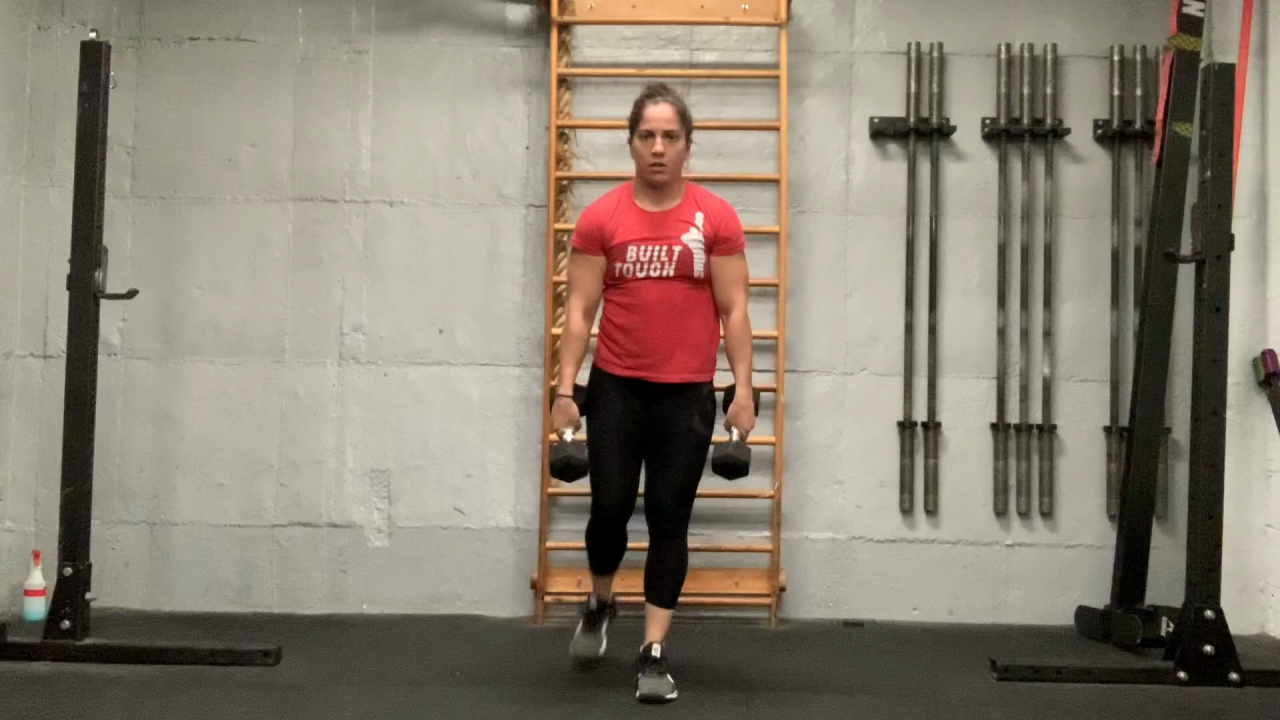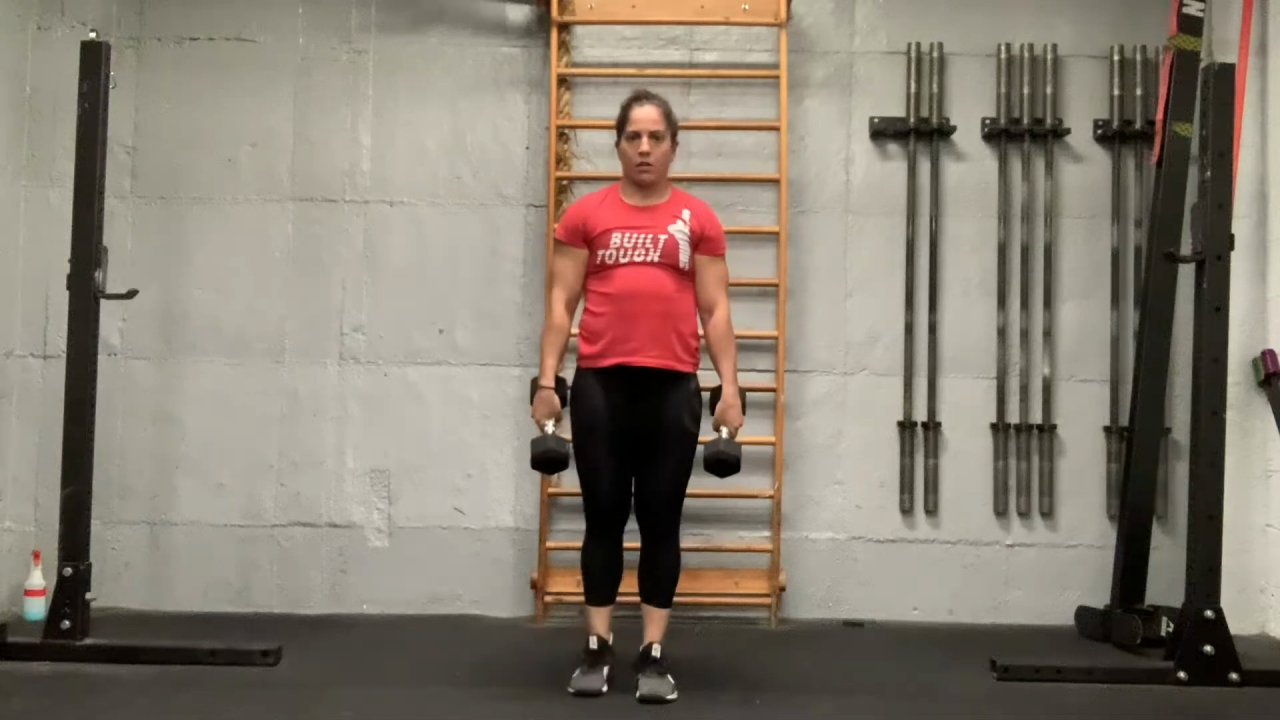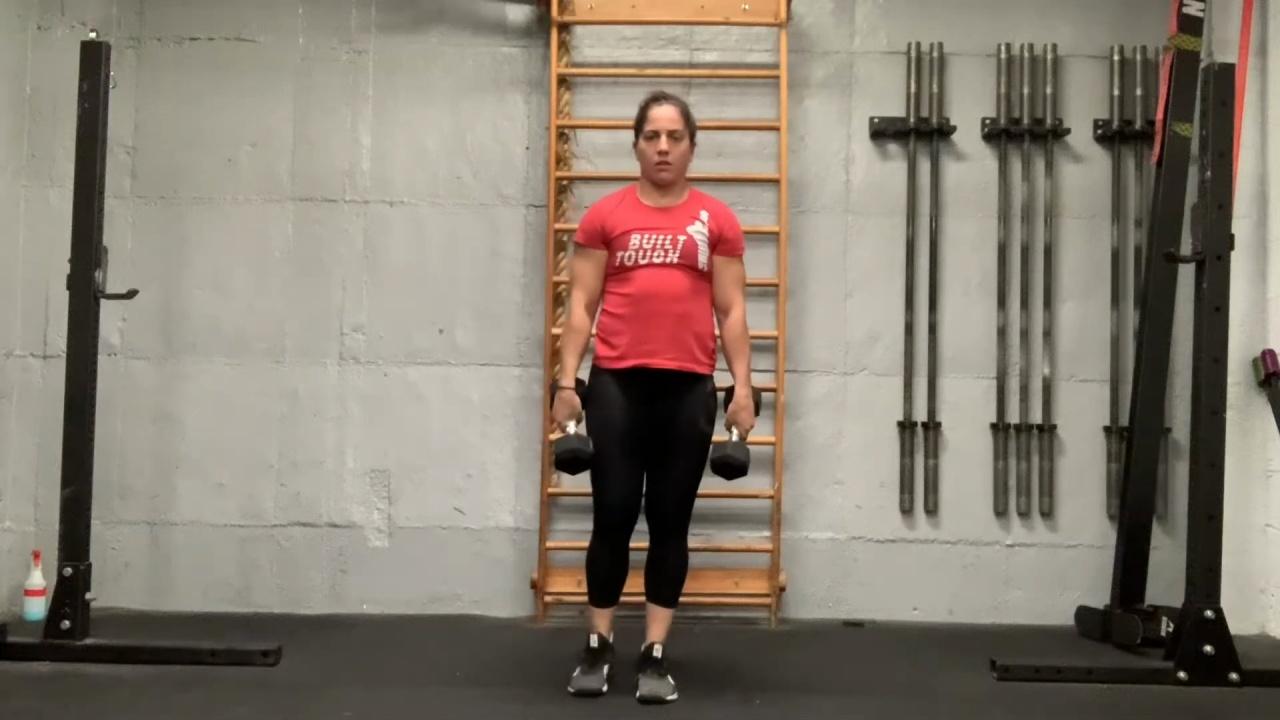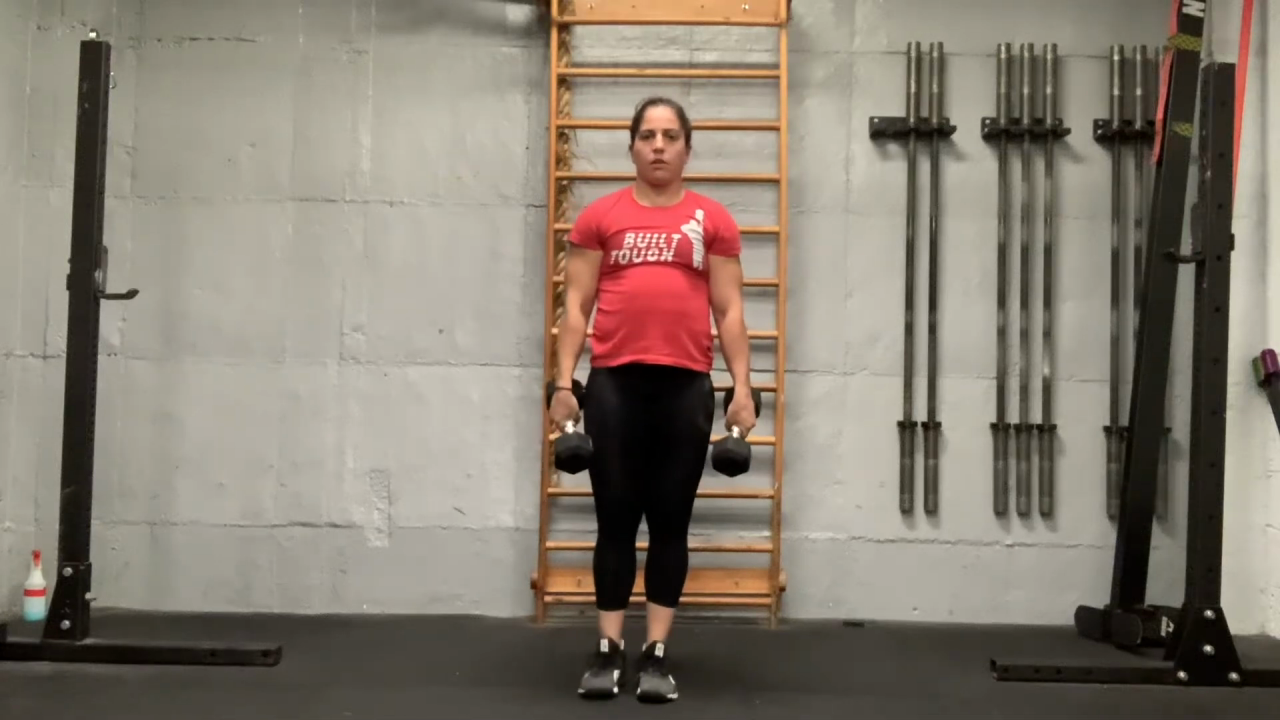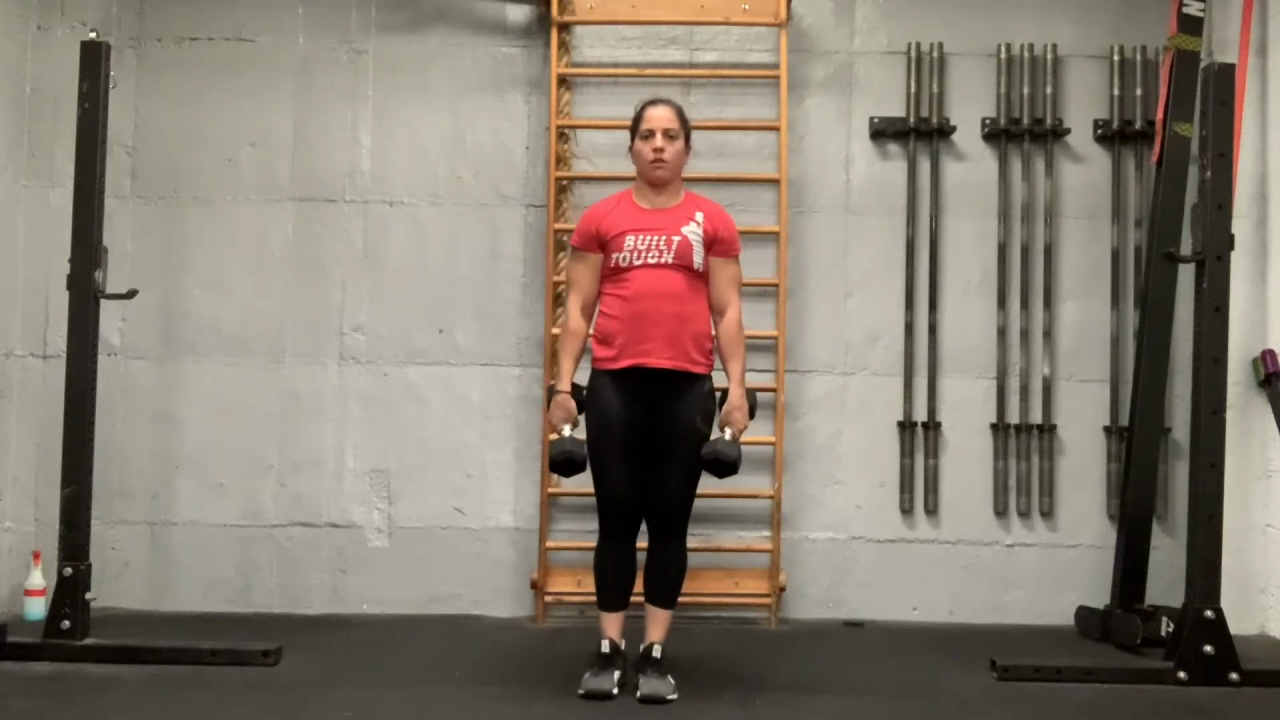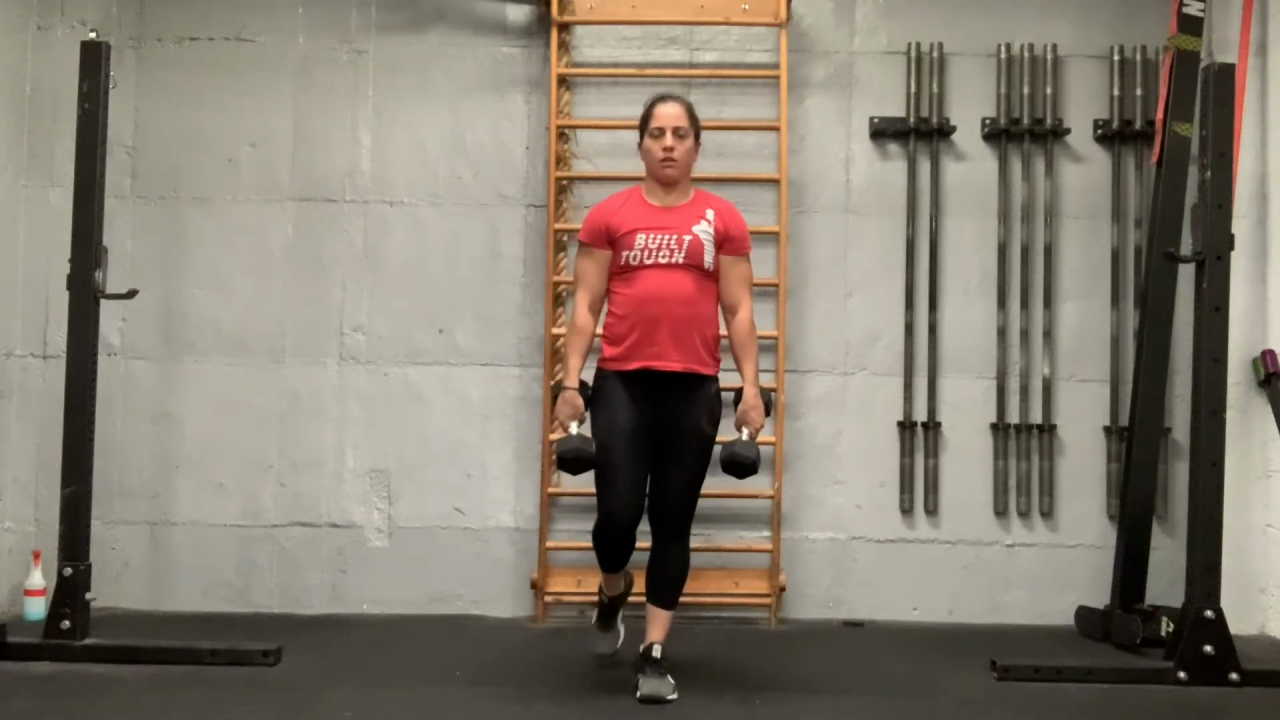
dt=0.5s
person 1, frame 1
left shoulder: (717, 218)
right shoulder: (600, 217)
left elbow: (735, 312)
right elbow: (580, 310)
left wrist: (743, 392)
right wrist: (565, 390)
left hip: (687, 393)
right hip: (615, 387)
left knee: (668, 520)
right knee: (610, 508)
left ankle: (653, 653)
right ankle: (598, 602)
person 1, frame 2
left shoulder: (699, 219)
right shoulder: (585, 214)
left elbow: (716, 311)
right elbow: (561, 304)
left wrist: (730, 388)
right wrist: (546, 381)
left hip: (673, 387)
right hip: (600, 383)
left knee: (661, 521)
right knee: (604, 517)
left ankle: (653, 653)
right ankle: (597, 648)
person 1, frame 3
left shoulder: (717, 220)
right shoulder: (604, 216)
left elbow: (732, 312)
right elbow: (581, 306)
left wrist: (742, 389)
right wrist: (566, 383)
left hip: (689, 388)
right hip: (616, 383)
left knee: (669, 522)
right knee: (613, 517)
left ankle: (655, 654)
right ankle: (598, 646)
person 1, frame 4
left shoulder: (712, 219)
right shoulder: (599, 216)
left elbow: (729, 310)
right elbow: (577, 306)
left wrist: (742, 387)
right wrist: (563, 383)
left hip: (685, 385)
right hip: (614, 382)
left knee: (670, 520)
right knee: (616, 520)
left ankle: (655, 654)
right ankle: (608, 650)
person 1, frame 5
left shoulder: (713, 221)
right shoulder: (600, 218)
left elbow: (727, 313)
right elbow: (578, 309)
left wrist: (737, 389)
right wrist: (562, 386)
left hip: (686, 388)
right hip: (615, 385)
left knee: (669, 522)
right knee: (617, 520)
left ankle: (653, 655)
right ankle: (608, 651)
person 1, frame 6
left shoulder: (723, 219)
right shoulder: (608, 215)
left elbow: (739, 311)
right elbow: (585, 307)
left wrist: (751, 388)
right wrist: (569, 384)
left hip: (693, 388)
right hip: (621, 383)
left knee: (673, 522)
right knee: (618, 513)
left ankle: (653, 653)
right ankle: (610, 600)
